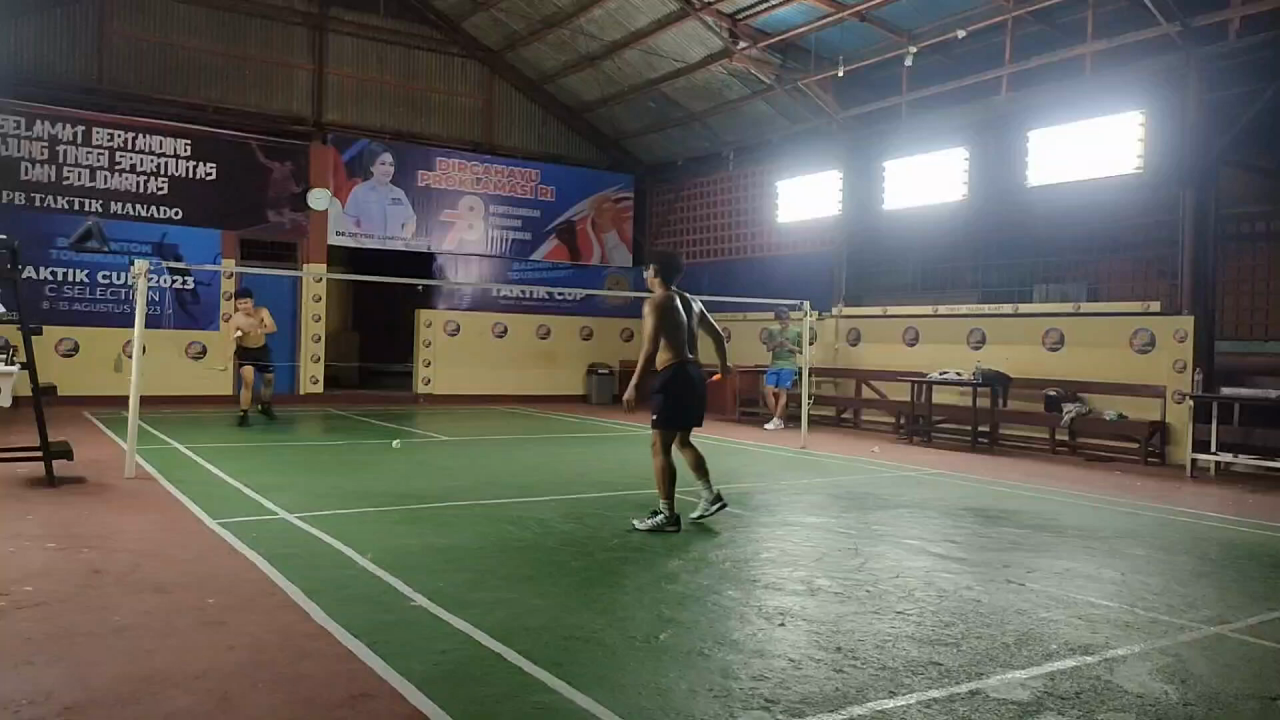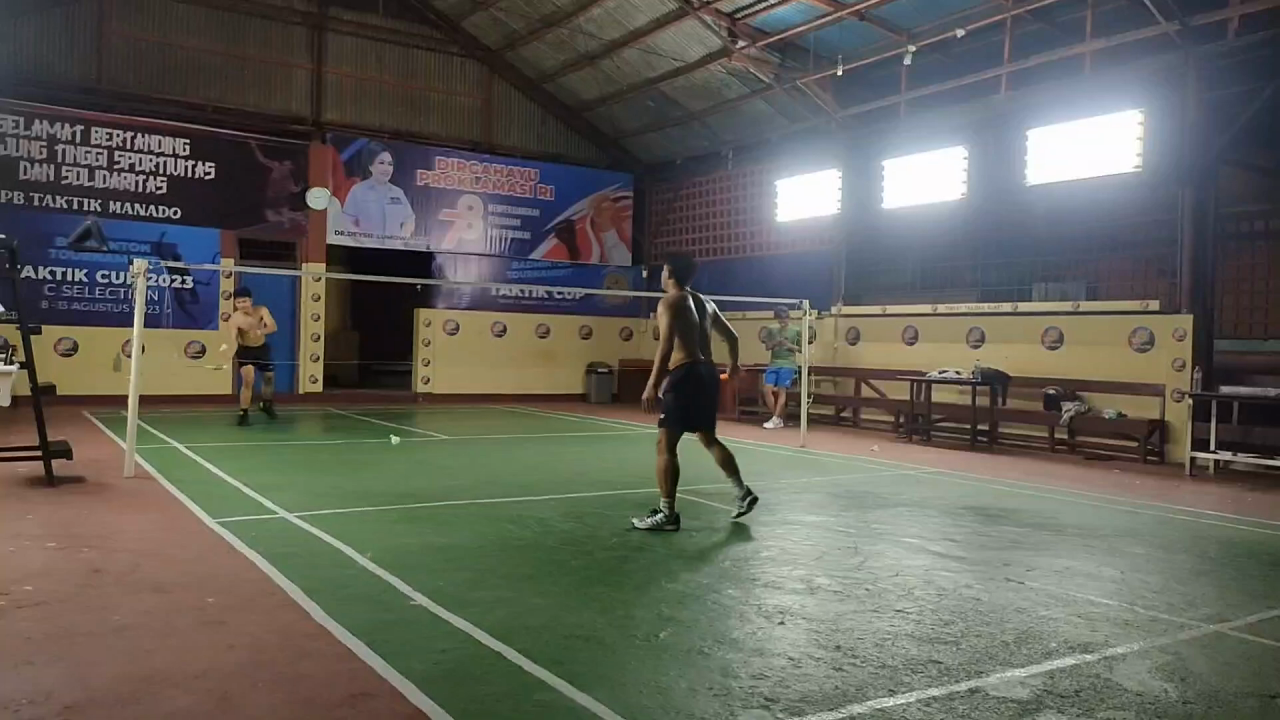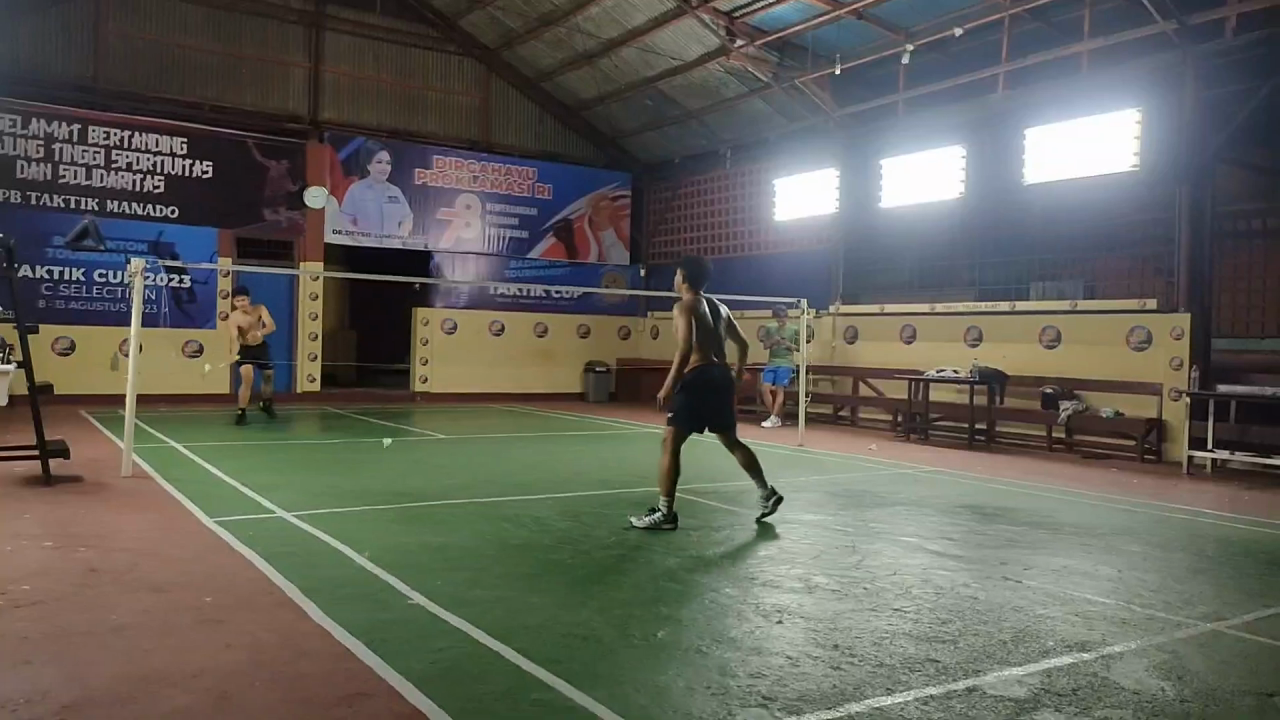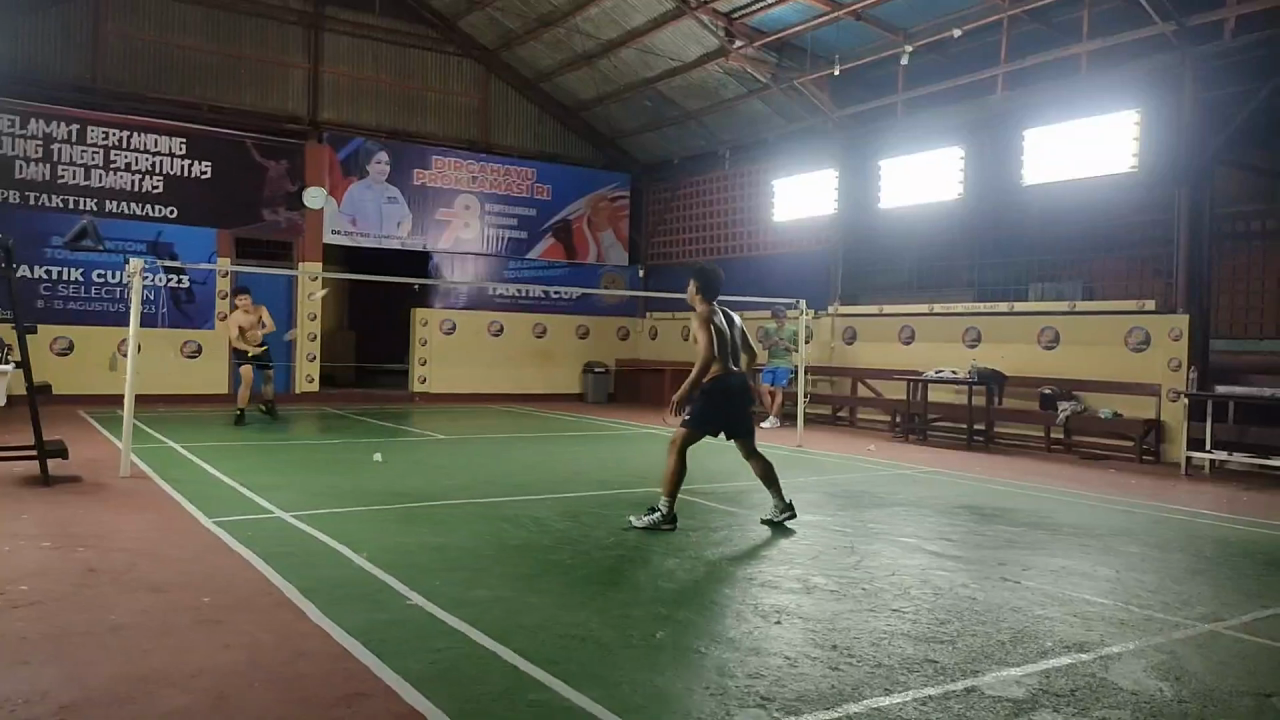
dt=0.1s
person 1, frame 1
left shoulder: (656, 302)
right shoulder: (692, 303)
left elbow: (651, 346)
right elbow: (718, 335)
left wrist: (633, 386)
right wrist: (724, 363)
left hip: (674, 376)
right hip: (694, 374)
left knee: (659, 446)
right knee: (683, 441)
left ankle: (667, 515)
right ankle: (710, 496)
person 1, frame 2
left shoulder: (669, 302)
right shoulder: (705, 303)
left elbow: (666, 345)
right elbow: (731, 336)
left wrist: (652, 385)
right wrist: (734, 363)
left hip: (685, 376)
right hip: (707, 374)
left knee: (665, 444)
right knee: (710, 440)
left ankle: (666, 514)
right ankle: (743, 494)
person 1, frame 3
left shoulder: (684, 307)
right shoulder: (718, 307)
left elbow: (686, 347)
right elbow: (742, 343)
left wrist: (669, 385)
right wrist: (738, 368)
left hip: (701, 380)
right hip: (722, 379)
left knee: (670, 443)
right knee: (732, 442)
left ankle: (664, 512)
right ankle: (768, 496)
person 1, frame 4
left shoulder: (703, 317)
right shoulder: (732, 317)
left elbow: (709, 356)
right elbow: (751, 354)
left wrist: (685, 390)
left hip: (719, 388)
right hip: (740, 387)
left knee: (678, 445)
right knee: (749, 451)
left ankle: (665, 513)
right ankle: (781, 506)
